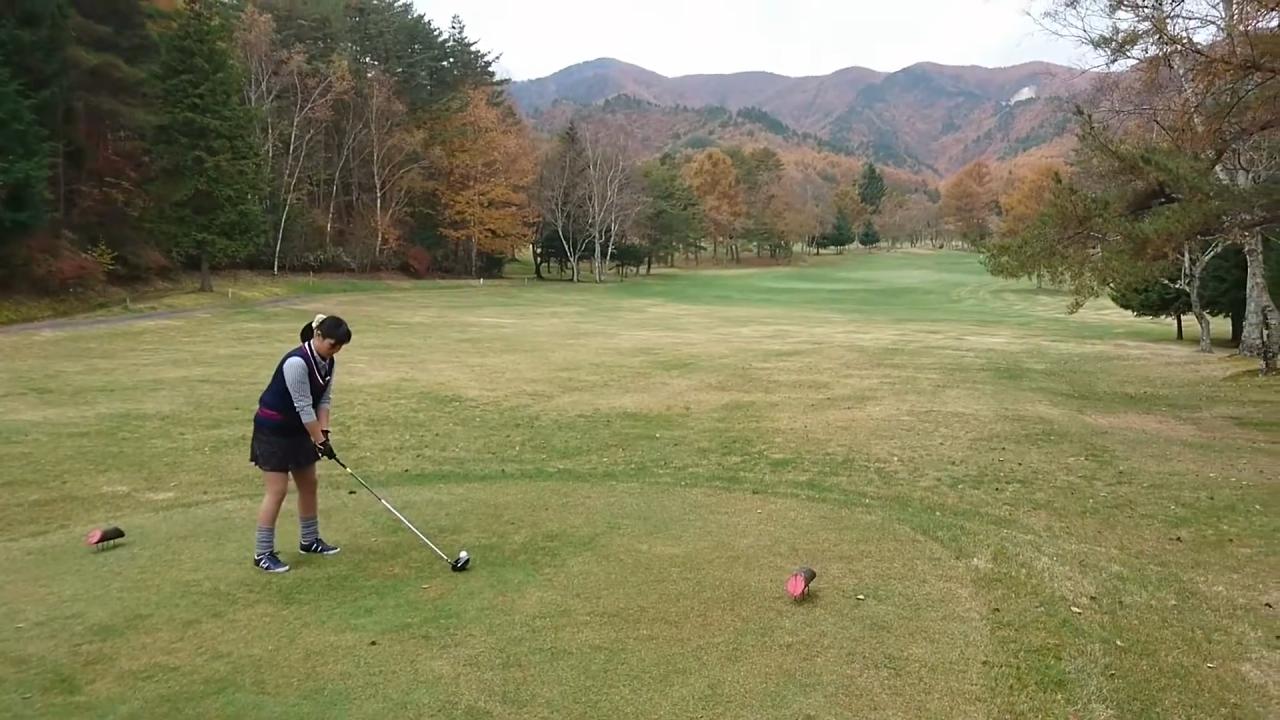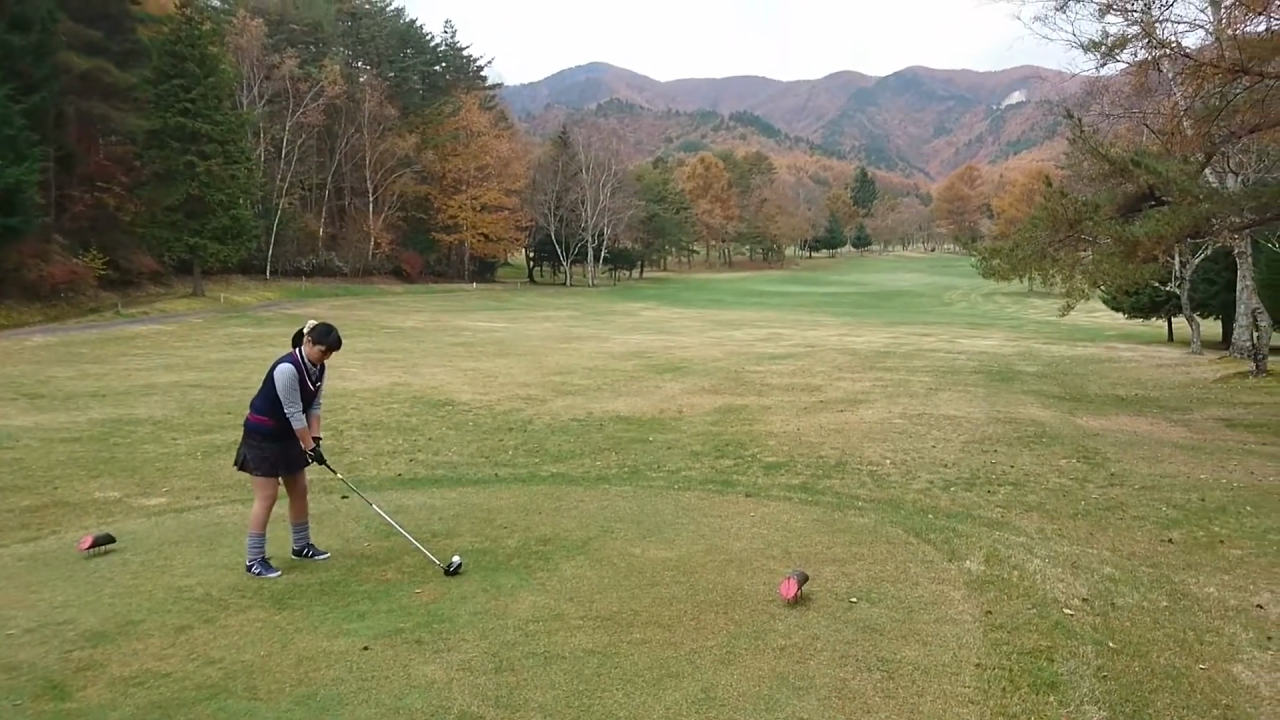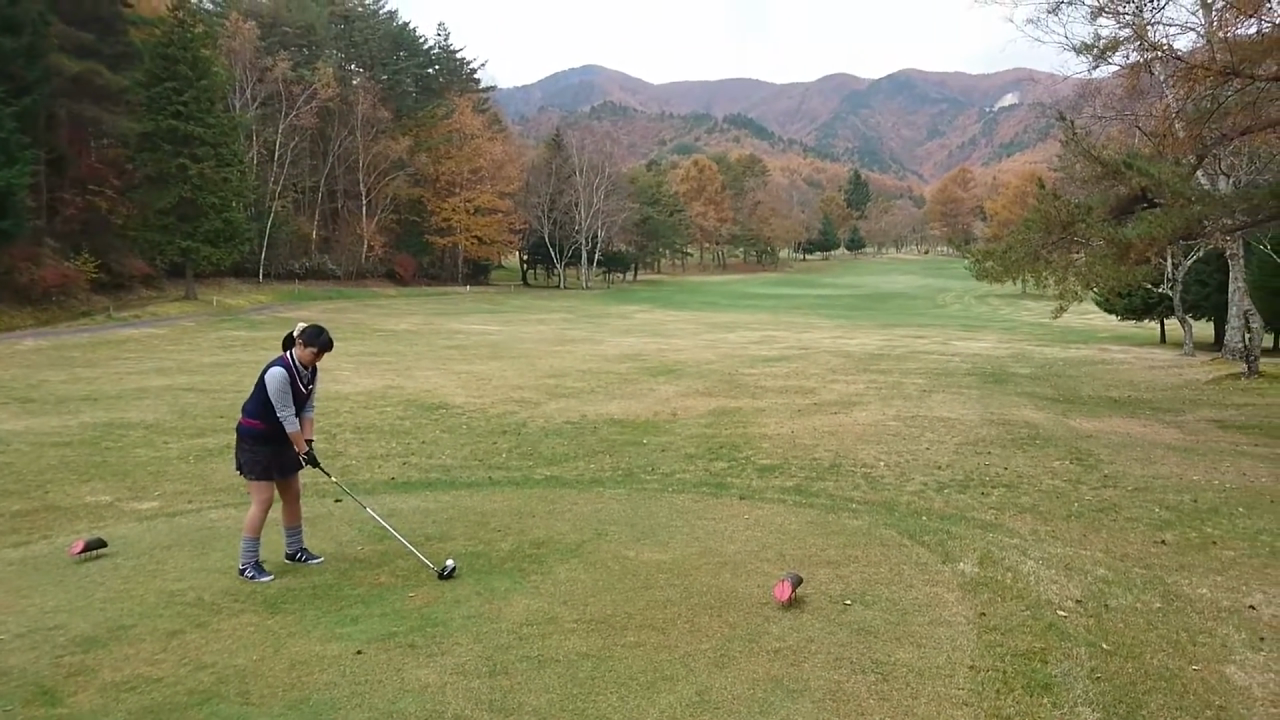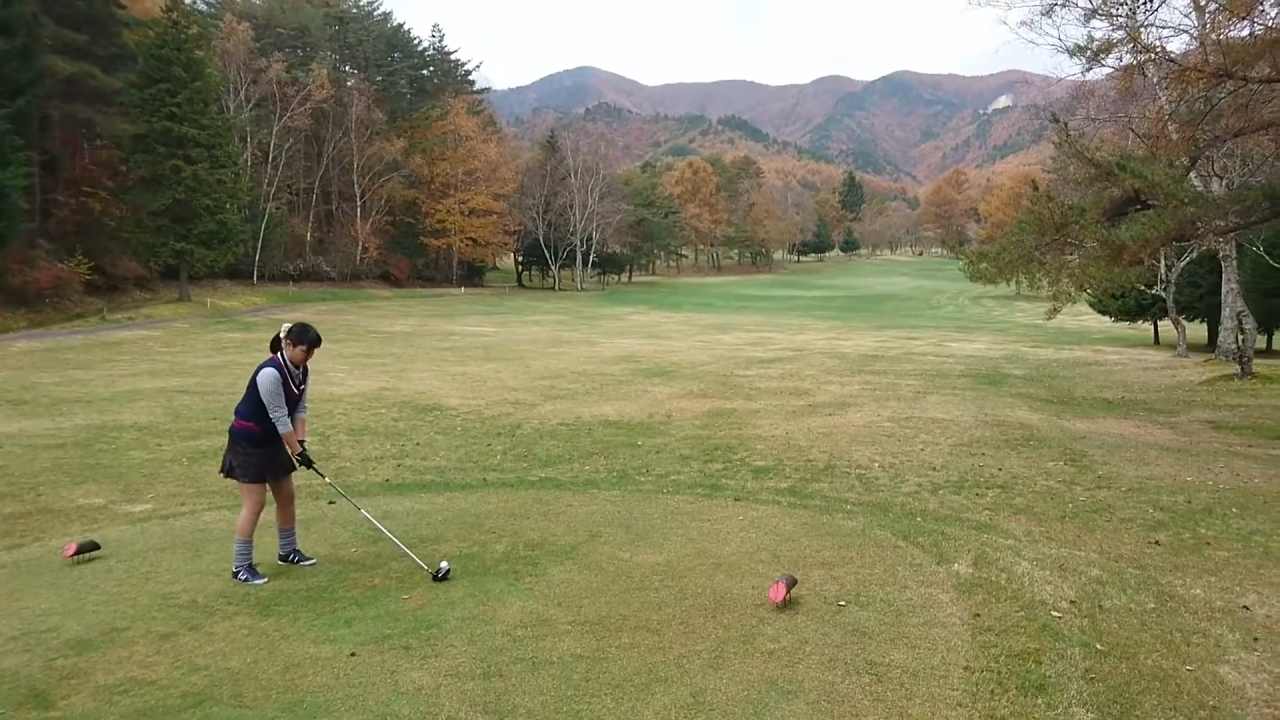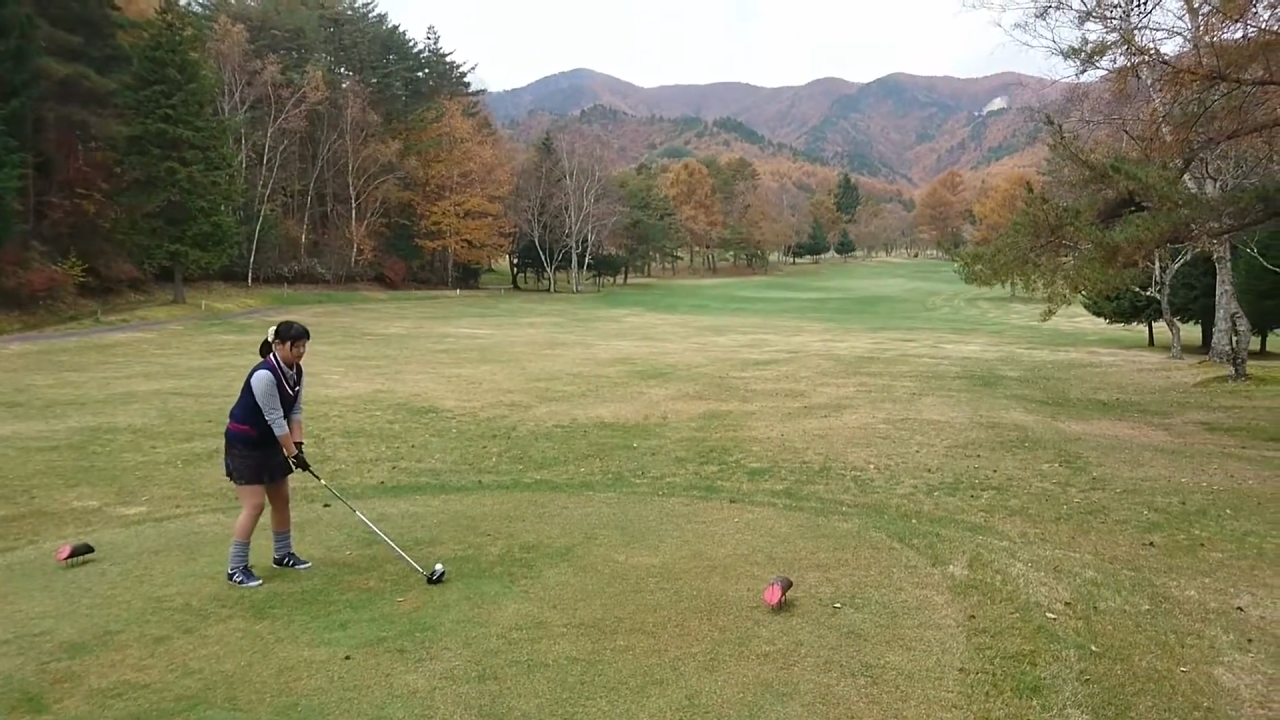
dt=0.2s
person 1, frame 1
left shoulder: (328, 362)
right shoulder: (297, 362)
left elbow: (323, 399)
right elbow: (303, 406)
left wrist: (324, 432)
right wrist: (320, 440)
left hip: (297, 429)
right hip: (272, 429)
left knee: (309, 485)
right knee: (277, 492)
left ankle: (309, 540)
right ankle: (263, 554)
person 1, frame 2
left shoulder: (318, 368)
right shoulder: (287, 368)
left elbow: (314, 405)
right elbow: (294, 413)
left wrist: (315, 438)
right wrist: (310, 446)
left hip: (287, 434)
right hip: (262, 435)
left knee: (299, 490)
right knee: (266, 497)
left ankle: (301, 545)
right ankle: (254, 559)
person 1, frame 3
left shoulder: (310, 370)
right shoulder: (278, 372)
left elbow: (307, 408)
right elbow: (286, 416)
left wrist: (308, 441)
right wrist: (304, 450)
left hip: (279, 438)
right hip: (255, 438)
left knee: (292, 495)
right knee: (263, 500)
left ankle: (294, 549)
right ankle: (247, 563)
person 1, frame 4
left shoulder: (302, 371)
right shoulder: (270, 373)
left elbow: (299, 409)
right elbow: (279, 417)
left wrist: (301, 442)
right wrist: (297, 451)
left hip: (272, 440)
right hip: (248, 441)
left knee: (286, 496)
right knee: (254, 504)
left ankle: (288, 551)
right ankle: (241, 566)
person 1, frame 5
left shoulder: (295, 371)
right shoulder: (264, 375)
left elbow: (295, 411)
right elbow: (275, 419)
left wrist: (297, 445)
right wrist: (294, 453)
left hip: (268, 442)
right hip: (244, 443)
left knee: (281, 499)
right knee: (254, 505)
left ankle: (282, 555)
right ankle: (236, 568)
